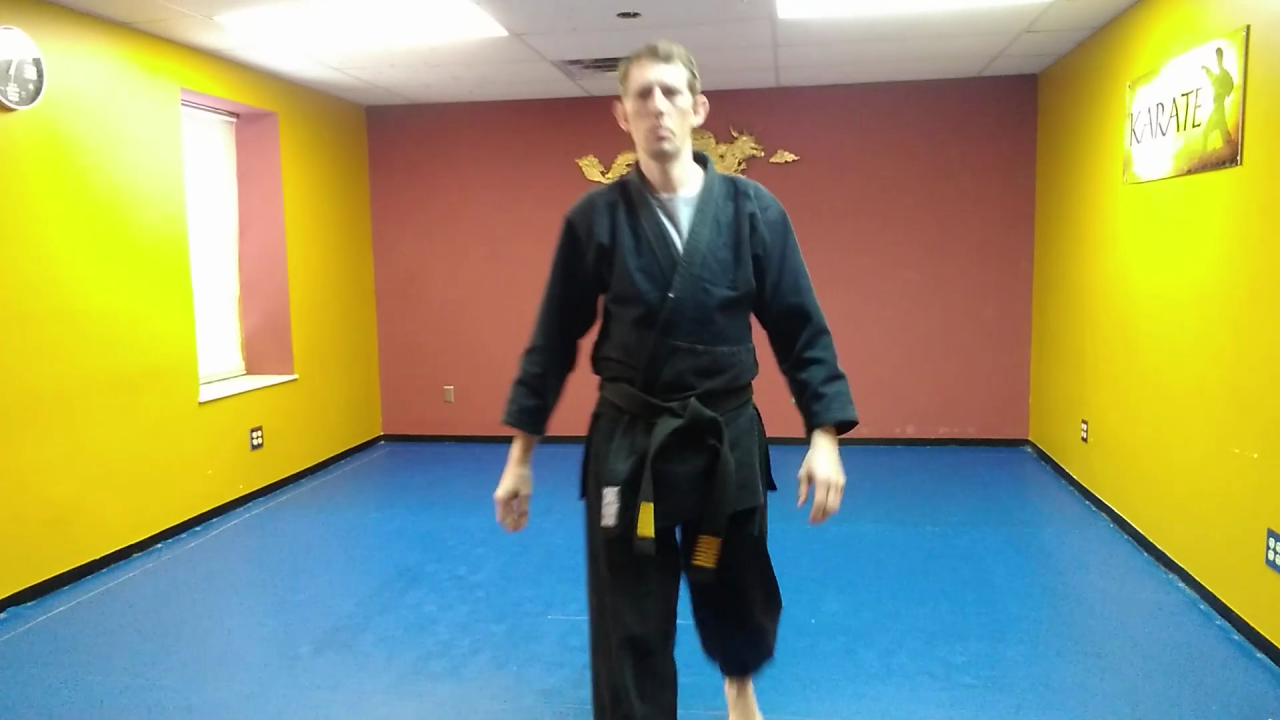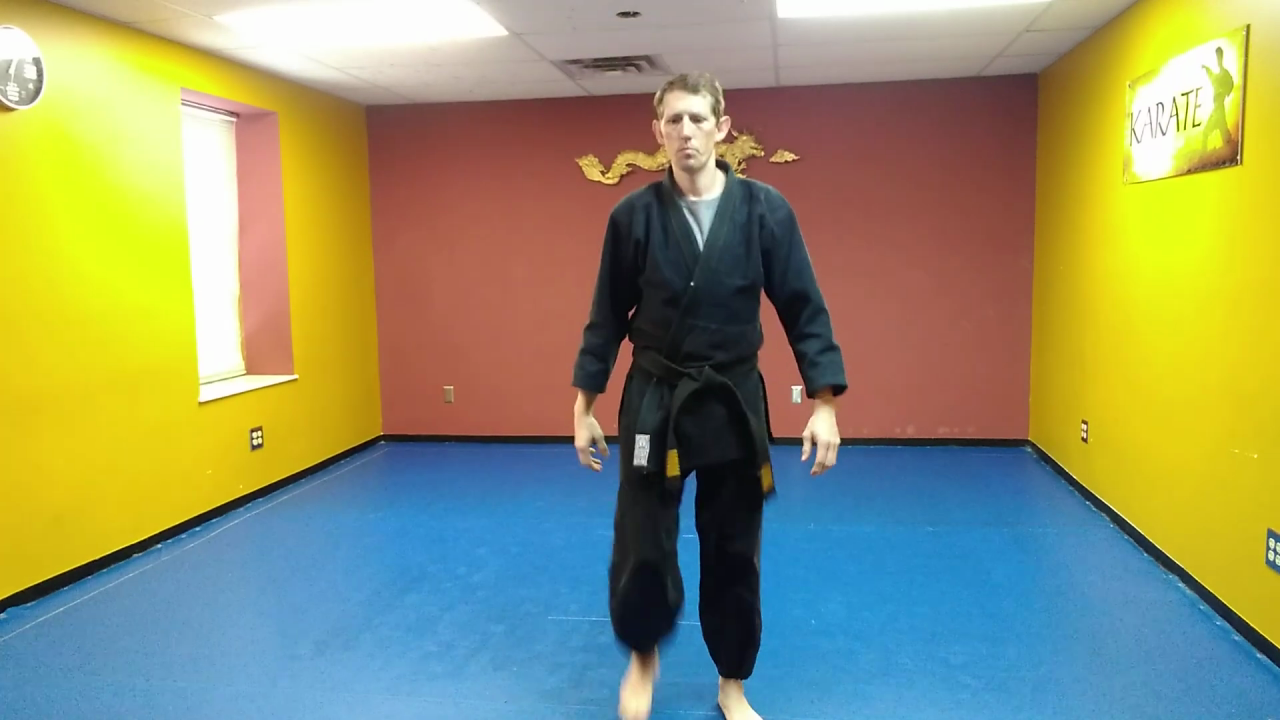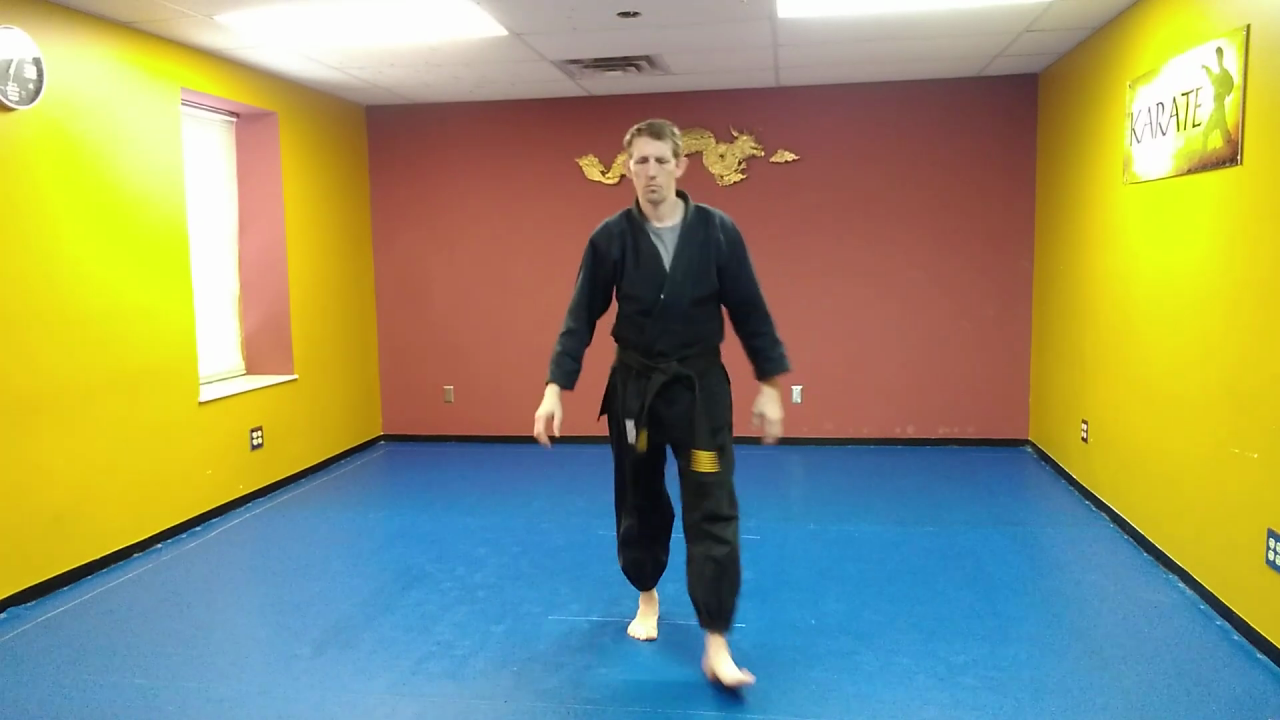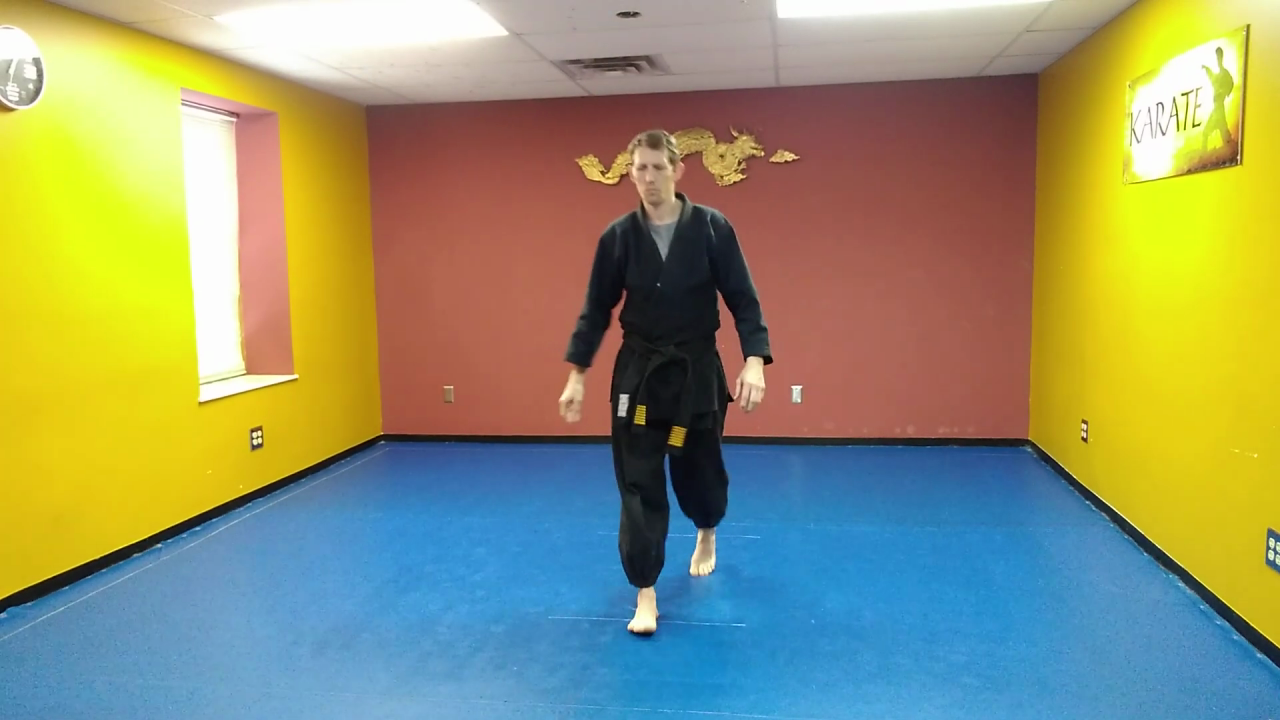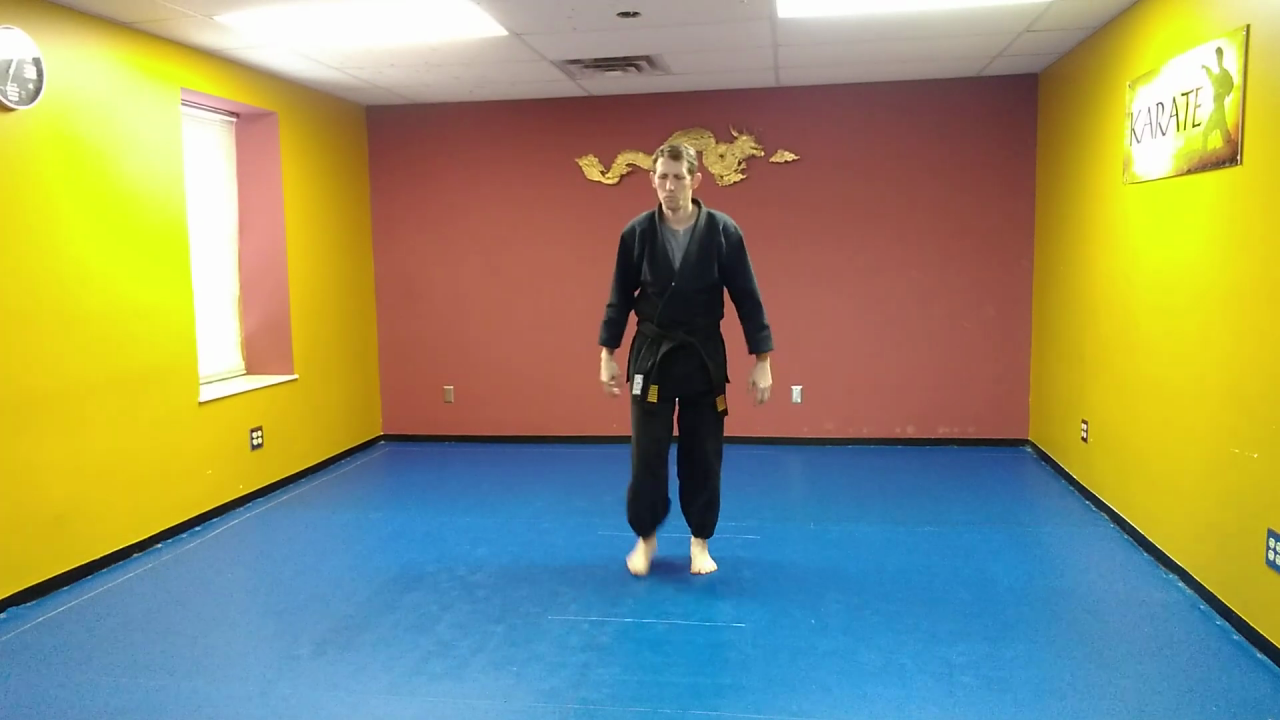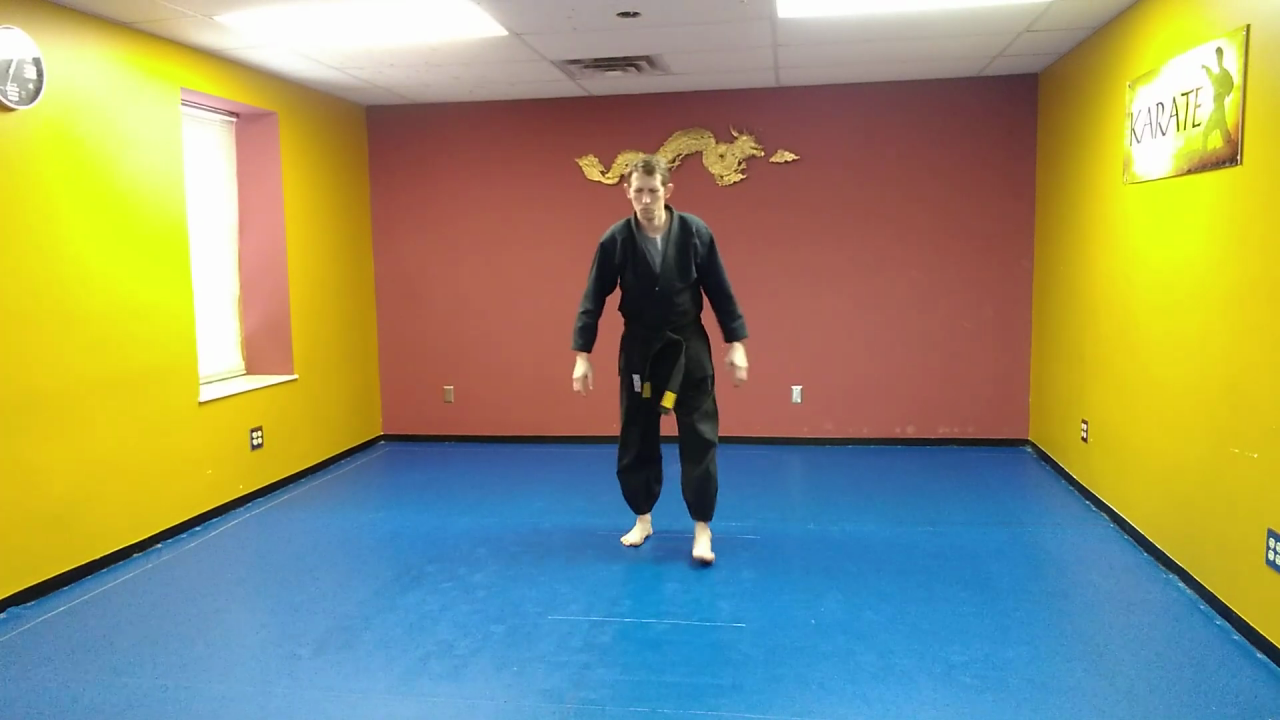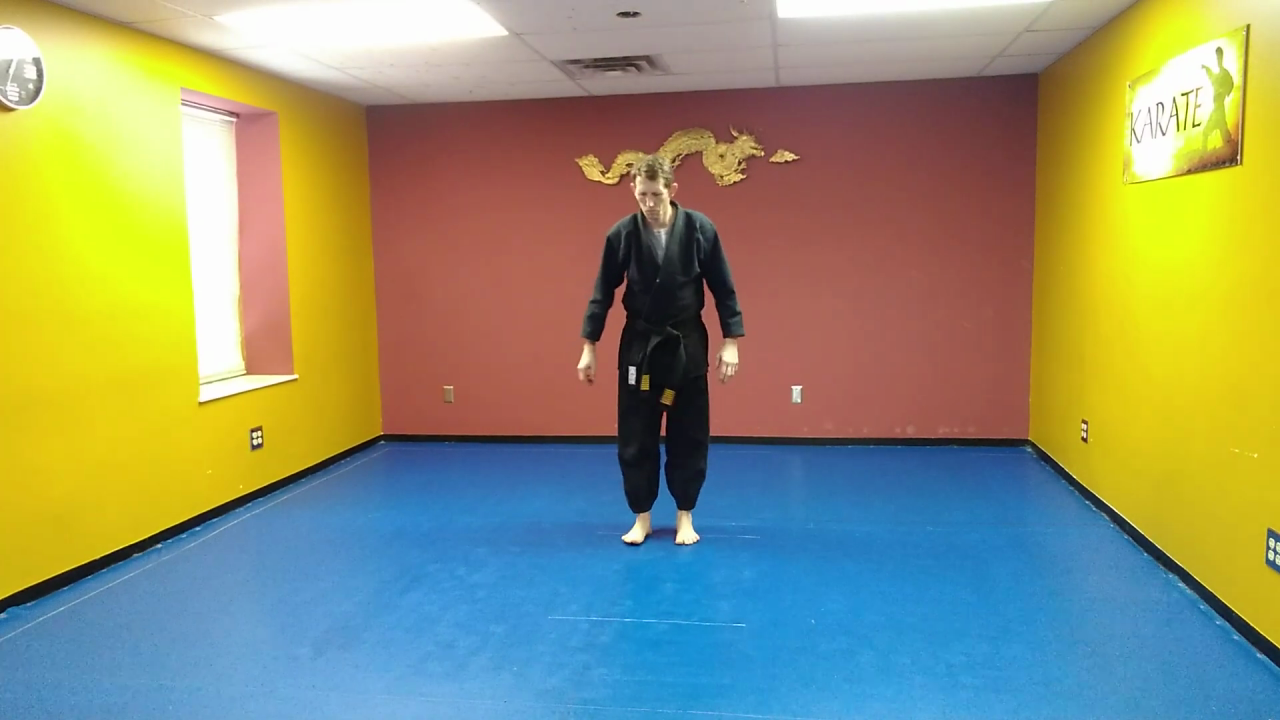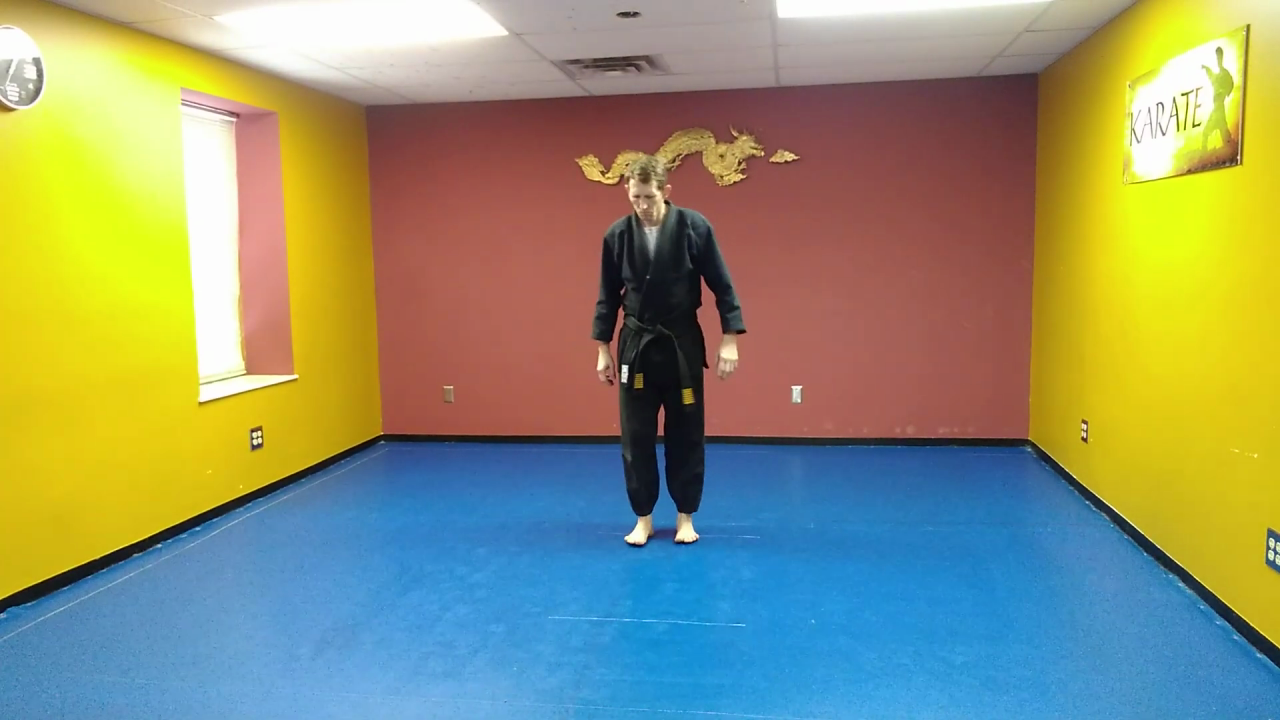
dt=0.4s
person 1, frame 1
left shoulder: (752, 209)
right shoulder: (594, 219)
left elbow: (800, 330)
right elbow: (554, 339)
left wrist: (825, 435)
right wrist: (521, 451)
left hip: (726, 440)
right hip: (628, 445)
left knee: (741, 610)
right knee: (630, 634)
person 1, frame 2
left shoulder: (765, 209)
right shoulder: (633, 215)
left elbow: (803, 310)
right elbow: (606, 316)
left wrist: (823, 402)
right wrist: (584, 407)
left hip: (734, 400)
right hip: (654, 399)
left knee: (734, 555)
right knee: (643, 550)
right ankle: (643, 659)
person 1, frame 3
left shoulder: (717, 231)
right shoulder: (610, 237)
left elbow: (749, 313)
right elbow: (581, 318)
left wrist: (769, 385)
right wrist: (555, 390)
left hip: (701, 386)
right hip: (635, 387)
left knee: (713, 513)
right knee: (641, 508)
left ankle: (716, 645)
right ankle: (646, 597)
person 1, frame 4
left shoulder: (712, 227)
right shoulder: (617, 236)
left elbow: (743, 299)
right elbow: (596, 309)
left wrist: (754, 360)
right wrist: (576, 374)
left hip: (696, 368)
right hip: (638, 369)
left knee: (700, 472)
right knee: (639, 482)
left ankle: (705, 535)
right ankle: (646, 596)
person 1, frame 5
left shoulder: (723, 232)
right shoulder: (637, 233)
left elbow: (747, 299)
right elbow: (620, 299)
left wrist: (761, 361)
right wrist: (608, 355)
left hip: (703, 355)
right hip: (651, 353)
left knee: (702, 456)
right knee: (647, 454)
left ankle: (700, 543)
right ankle: (645, 539)
person 1, frame 6
left shoulder: (695, 232)
right shoulder: (615, 240)
left elbow: (720, 292)
right elbow: (593, 299)
left wrist: (736, 345)
right wrist: (582, 356)
left hip: (689, 346)
right hip: (641, 349)
left knee: (700, 439)
right knee: (637, 442)
left ankle: (702, 530)
right ankle: (643, 518)
person 1, frame 7
left shoulder: (700, 229)
right shoulder: (621, 234)
left elbow: (723, 289)
right elbow: (603, 292)
left wrist: (731, 341)
right wrist: (589, 346)
left hip: (687, 343)
right hip: (640, 344)
left knee: (690, 437)
right knee: (636, 437)
left ankle: (684, 515)
right ankle: (642, 517)
person 1, frame 8
left shoulder: (694, 227)
right shoulder: (617, 235)
left elbow: (721, 285)
right elbow: (608, 295)
left wrist: (730, 339)
right wrist: (603, 350)
left hip: (681, 341)
right hip: (636, 343)
left knee: (686, 435)
right knee: (636, 437)
left ankle: (685, 516)
right ankle: (643, 519)
